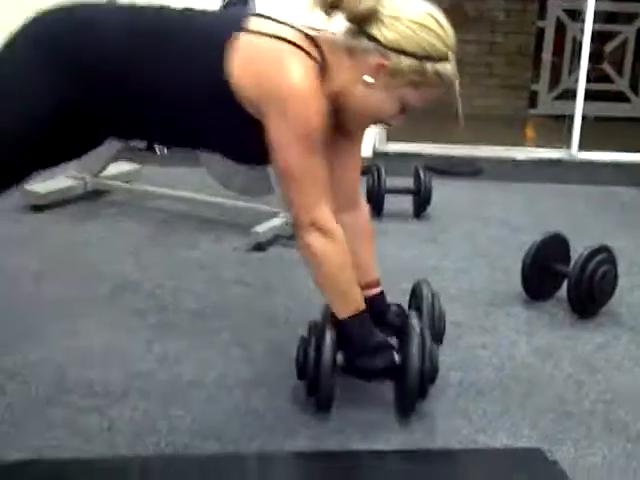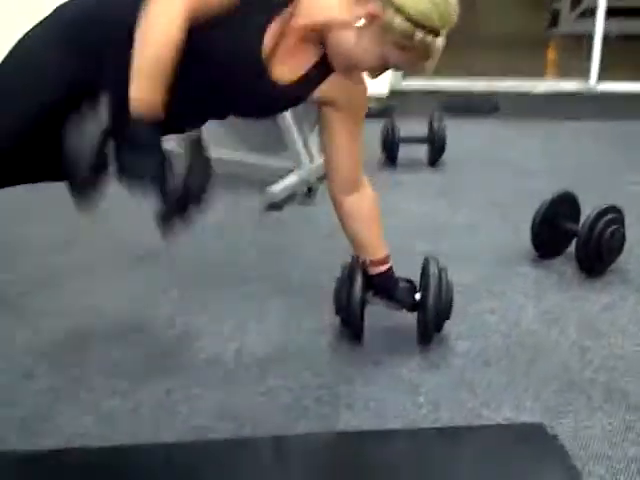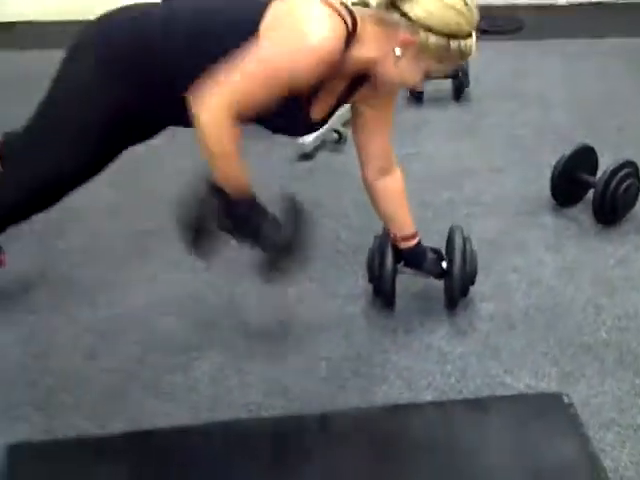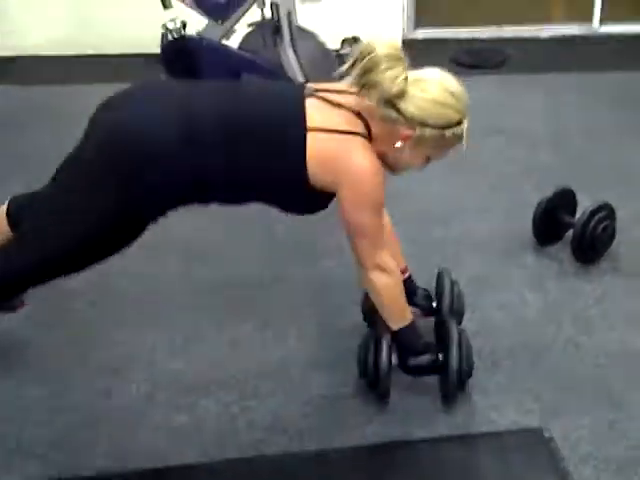
dt=0.5s
person 1, frame 1
left shoulder: (344, 82)
right shoulder: (292, 83)
left elbow: (346, 207)
right elbow: (314, 223)
left wrist: (373, 300)
right wrist: (357, 329)
left hip: (109, 97)
person 1, frame 2
left shoulder: (341, 87)
left elbow: (349, 188)
left wrist: (383, 275)
right wrist: (140, 127)
left hip: (147, 114)
right hip: (86, 47)
person 1, frame 3
left shoulder: (371, 75)
right shoulder: (319, 38)
left elbow: (380, 169)
right elbow: (210, 106)
left wrist: (410, 247)
right wrist: (240, 203)
left hip: (158, 85)
right hip: (123, 61)
person 1, frame 4
left shoulder: (360, 108)
right shoulder: (357, 162)
left elbow: (373, 216)
right elbow: (375, 265)
left wrist: (407, 286)
right wrist: (411, 340)
left hip: (147, 114)
right hip: (137, 159)
left knee: (49, 212)
right knee: (45, 244)
